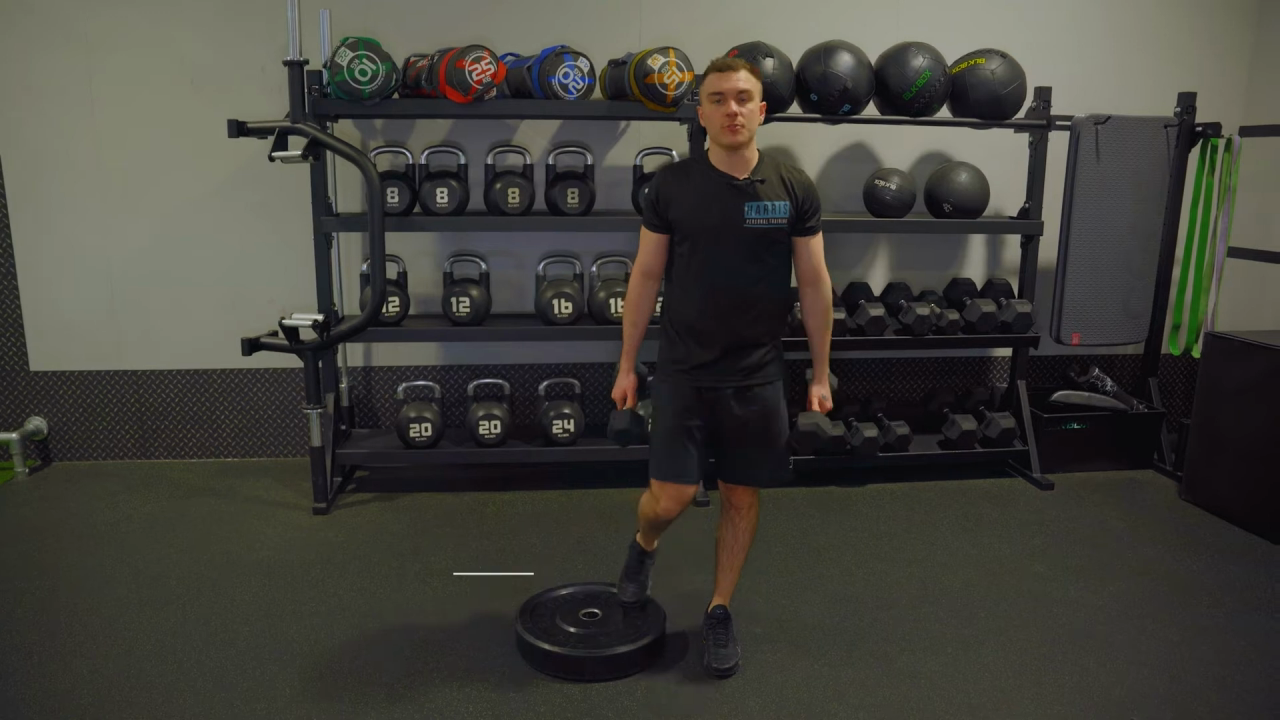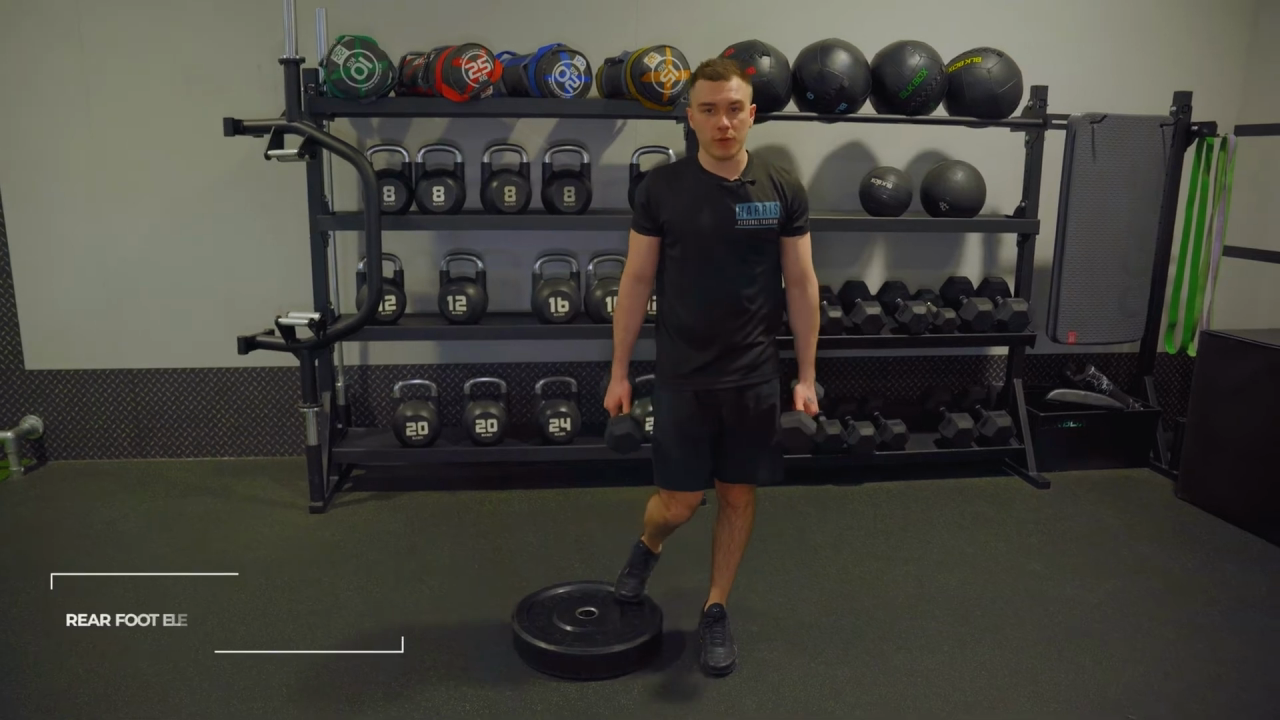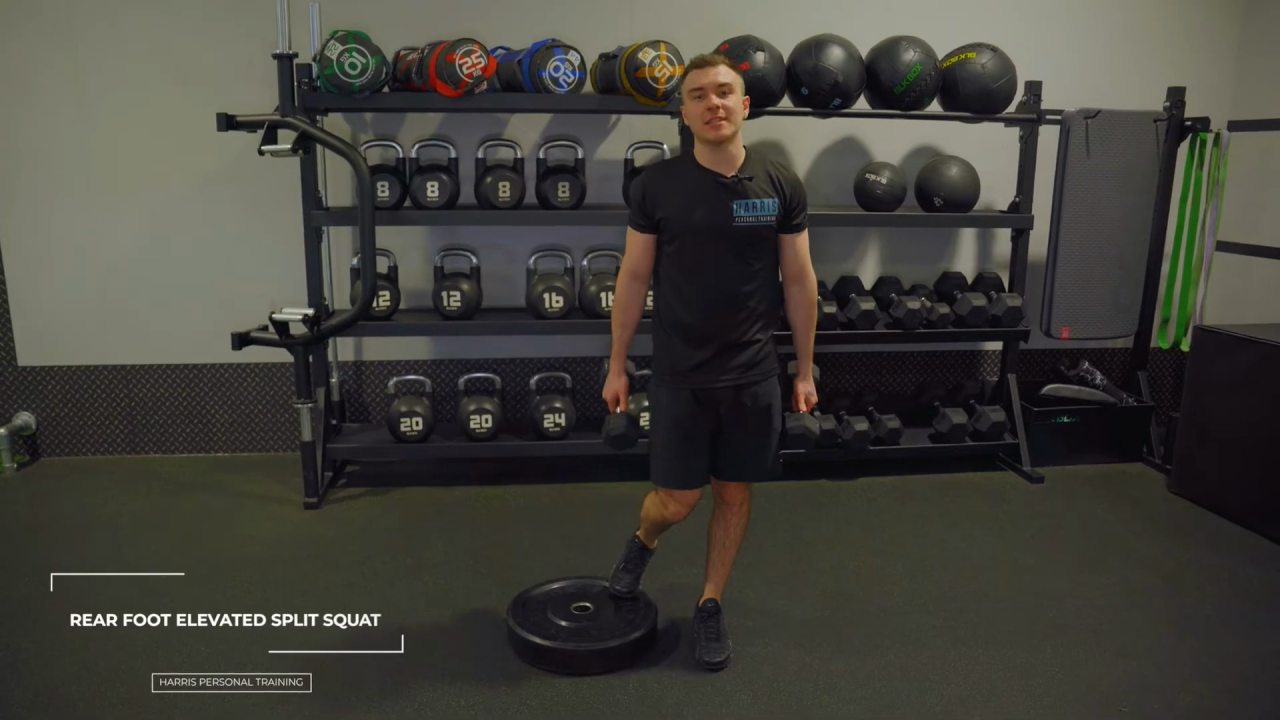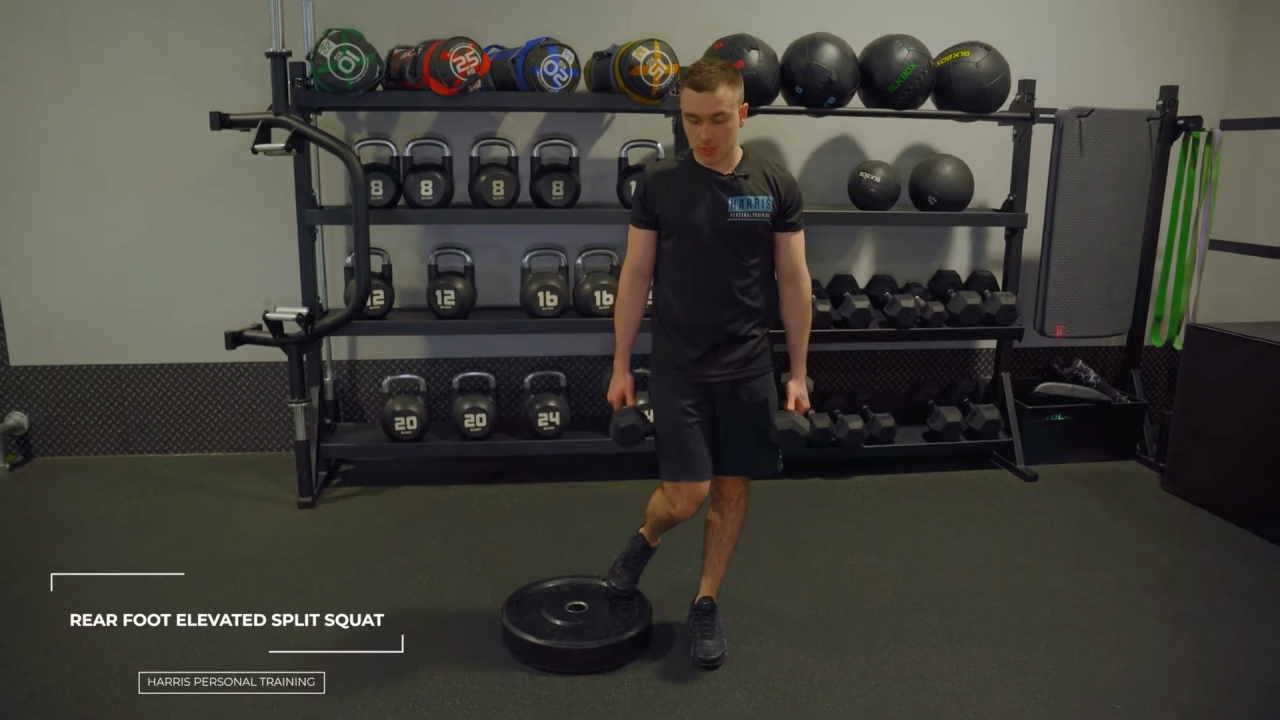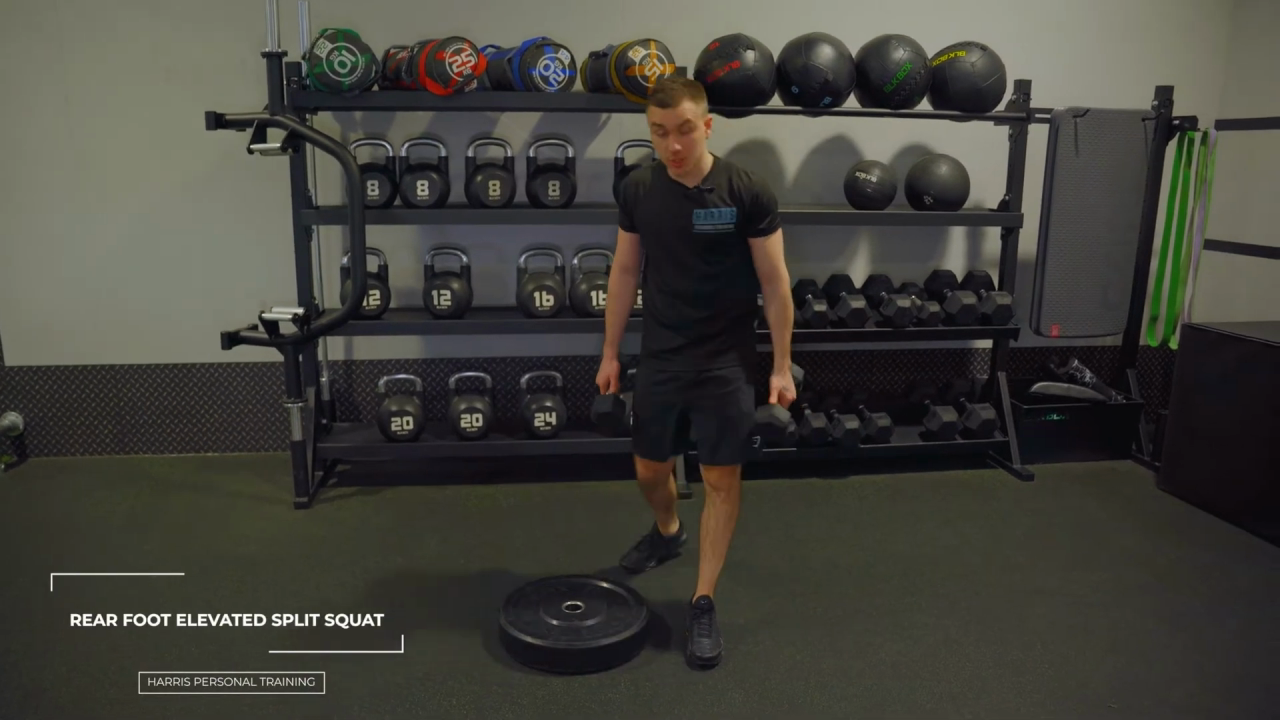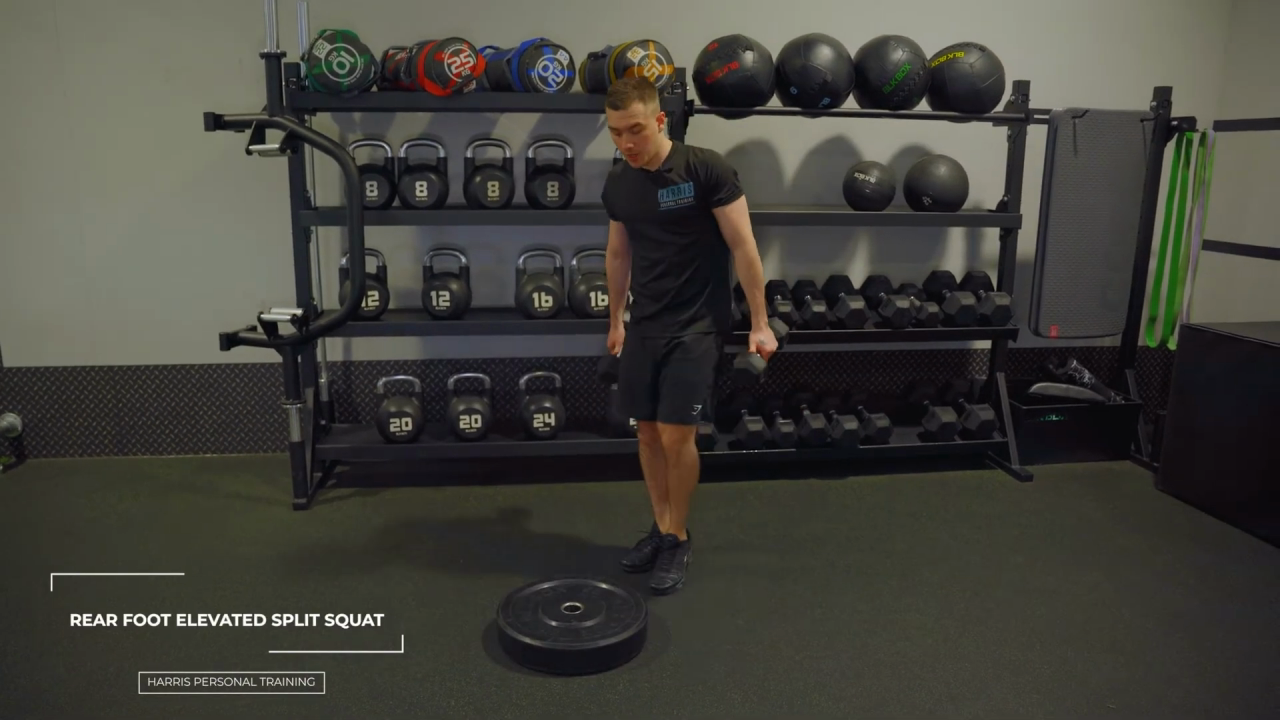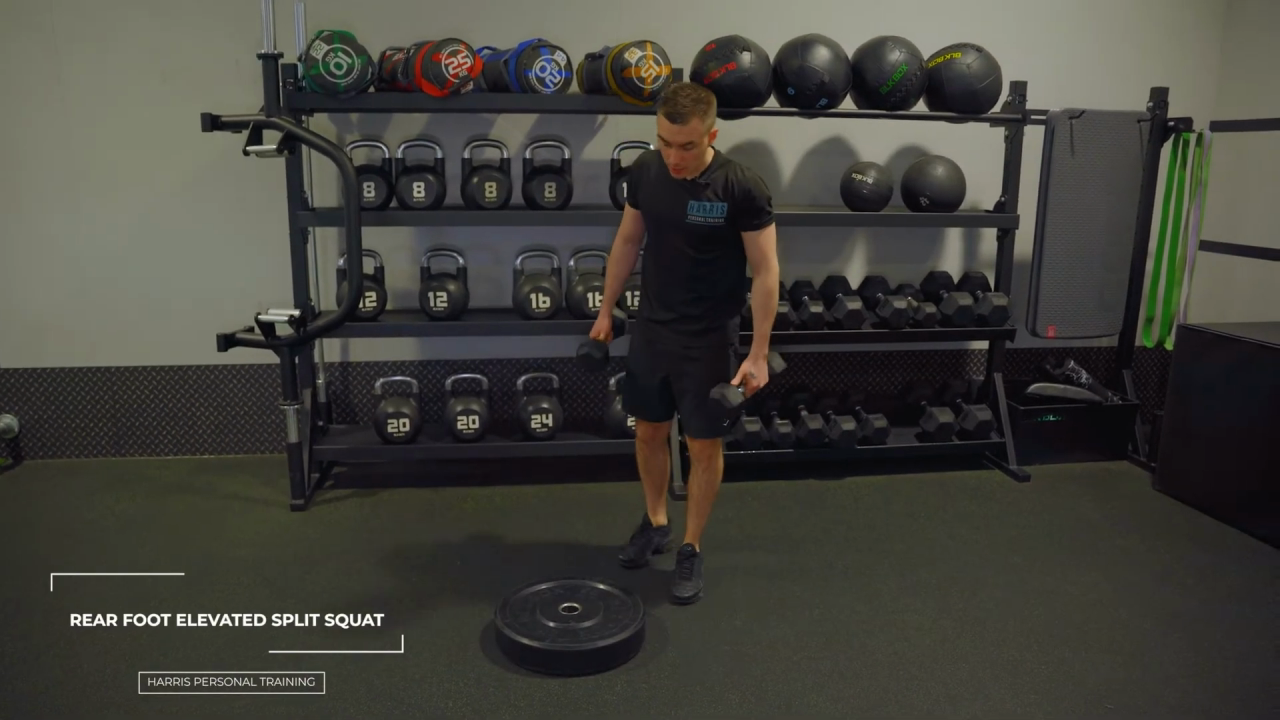
dt=0.7s
person 1, frame 1
left shoulder: (793, 188)
right shoulder: (671, 184)
left elbow: (814, 284)
right elbow: (646, 276)
left wrist: (820, 373)
right wrist: (627, 364)
left hip: (757, 375)
right hip: (684, 372)
left knee: (741, 496)
right knee: (670, 496)
left ankle: (719, 611)
right ankle: (644, 543)
person 1, frame 2
left shoulder: (783, 189)
right shoulder: (661, 188)
left elbow: (801, 285)
right elbow: (637, 281)
left wrist: (806, 376)
right wrist: (619, 373)
left hip: (755, 376)
right hip: (683, 376)
left knee: (738, 494)
right knee: (679, 501)
left ankle: (715, 610)
right ankle: (647, 546)
person 1, frame 3
left shoulder: (781, 185)
right shoulder: (656, 184)
left elbow: (799, 281)
right elbow: (634, 277)
left wrist: (805, 369)
right wrist: (616, 365)
left hip: (752, 374)
right hip: (679, 374)
left knee: (734, 493)
right knee: (676, 499)
left ankle: (710, 604)
right ankle: (642, 541)
person 1, frame 4
left shoulder: (776, 185)
right shoulder: (658, 182)
left elbow: (793, 281)
right elbow: (636, 276)
left wrist: (798, 372)
right wrist: (621, 366)
left hip: (748, 367)
right hip: (679, 368)
left knee: (732, 488)
right knee: (686, 494)
left ankle: (705, 603)
right ankle: (644, 540)
person 1, frame 5
left shoulder: (747, 192)
right shoulder: (637, 189)
left elbow: (774, 281)
right elbow: (625, 271)
left wrist: (781, 366)
right wrist: (609, 352)
left hip: (727, 361)
right hip: (661, 357)
left knee: (722, 479)
right knee: (649, 471)
left ankle: (703, 601)
right ankle: (667, 531)
person 1, frame 6
left shoulder: (705, 168)
right shoulder: (617, 182)
left elbow: (743, 246)
left wrist: (760, 323)
right wrist: (616, 320)
left hip: (697, 324)
right hip: (644, 326)
left knee: (674, 435)
right knee: (647, 433)
left ankle: (679, 539)
right ankle: (662, 530)
person 1, frame 7
left shoulder: (743, 188)
right shoulder: (644, 170)
left elbow: (765, 273)
right elbow: (628, 240)
left wrist: (758, 354)
right wrist: (606, 310)
left hip: (707, 338)
right hip: (651, 327)
left knee: (704, 445)
right knee: (649, 430)
left ankle: (691, 549)
right ankle: (656, 523)
